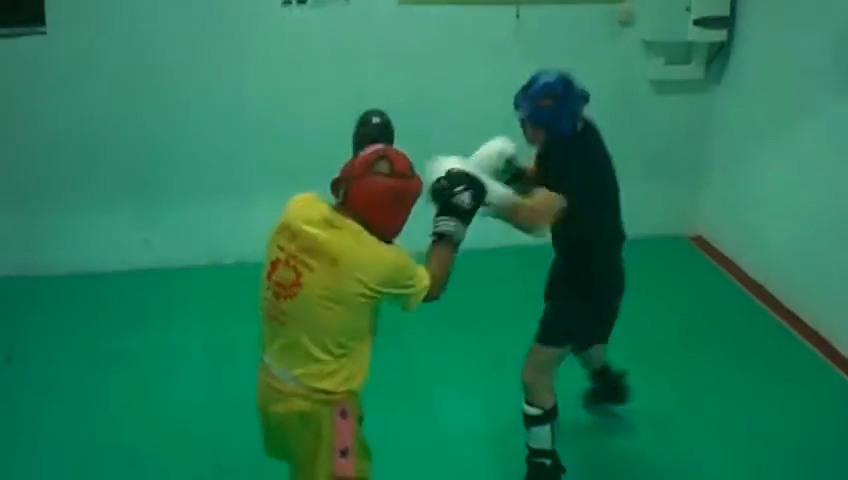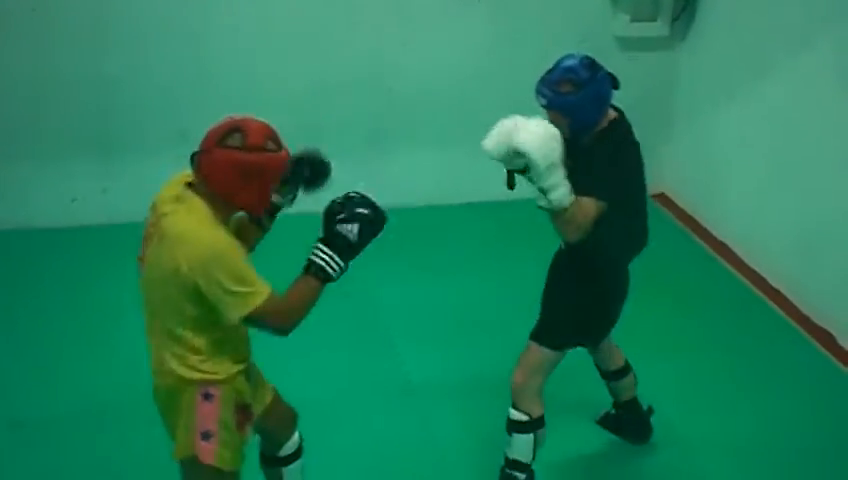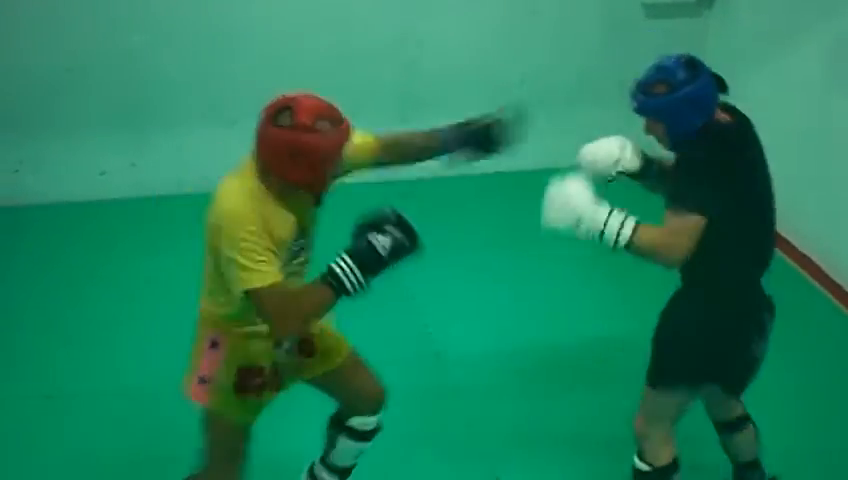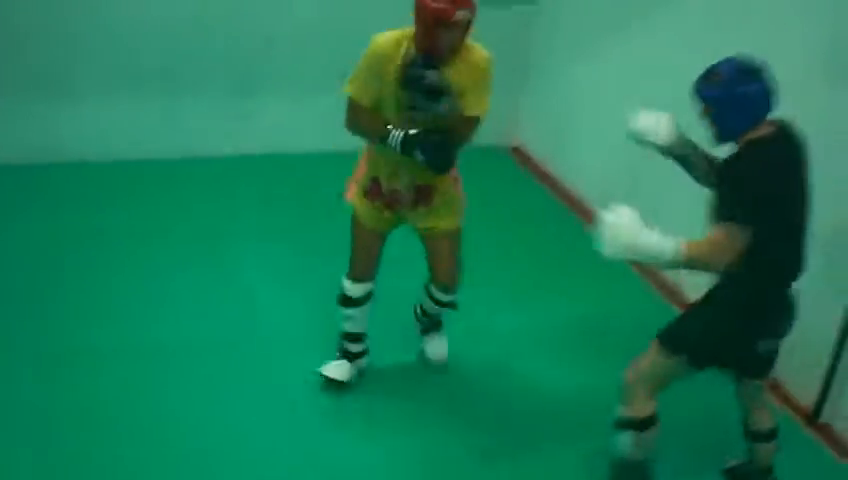
dt=1s
person 1, frame 1
left shoulder: (580, 156)
right shoulder: (567, 134)
left elbow: (535, 218)
right elbow: (538, 178)
left wrist: (478, 185)
right wrist: (507, 166)
left hip: (591, 275)
right hip: (581, 261)
left knee: (535, 375)
right knee: (574, 334)
right ankle: (608, 382)
person 1, frame 2
left shoulder: (614, 151)
right shoulder: (593, 125)
left elbow: (572, 228)
right elbow: (562, 161)
left wrist: (545, 167)
right wrist: (524, 156)
left hip: (592, 272)
right hip: (592, 263)
left knee: (526, 380)
right knee: (596, 340)
right ankle: (632, 416)
person 1, frame 3
left shoulder: (708, 155)
right shoulder: (727, 124)
left elbow: (673, 248)
left wrist: (595, 218)
right wrist: (645, 166)
left hip: (716, 305)
right hip: (739, 297)
left knee: (652, 423)
right knee: (720, 391)
person 1, frame 4
left shoulder: (749, 167)
right shoulder: (782, 138)
left elbow: (718, 255)
right elbow: (723, 180)
left wrist: (643, 243)
right wrist: (677, 147)
left hip: (742, 302)
right hip: (774, 303)
left knee: (638, 382)
right knee: (751, 386)
person 2, frame 1
left shoulder: (298, 208)
right shoulder: (377, 262)
right elbow: (431, 286)
left wrist: (365, 156)
right wrist: (452, 220)
left hip: (275, 386)
right hip: (318, 405)
person 2, frame 2
left shoulder: (181, 190)
right shoulder: (206, 246)
left elbow: (234, 243)
right elbow: (281, 319)
left wrist: (280, 197)
right wrist: (333, 250)
left hip: (223, 366)
right hip: (200, 385)
left knee: (282, 424)
person 2, frame 3
left shoulder: (300, 159)
right shoulder: (238, 210)
left elbow: (387, 149)
right elbow: (284, 315)
left wrist: (460, 135)
right wrist: (355, 264)
left hip: (297, 320)
right hip: (239, 338)
left knee: (368, 396)
person 2, frame 4
left shoulder: (477, 61)
right shoulder: (385, 49)
left elbow: (464, 134)
right elbow: (355, 118)
left wrist: (436, 98)
right wrist: (401, 139)
left hip: (435, 180)
right hip: (383, 173)
left knee: (446, 277)
right knee: (361, 270)
left ankle: (431, 319)
right ankle: (352, 351)
